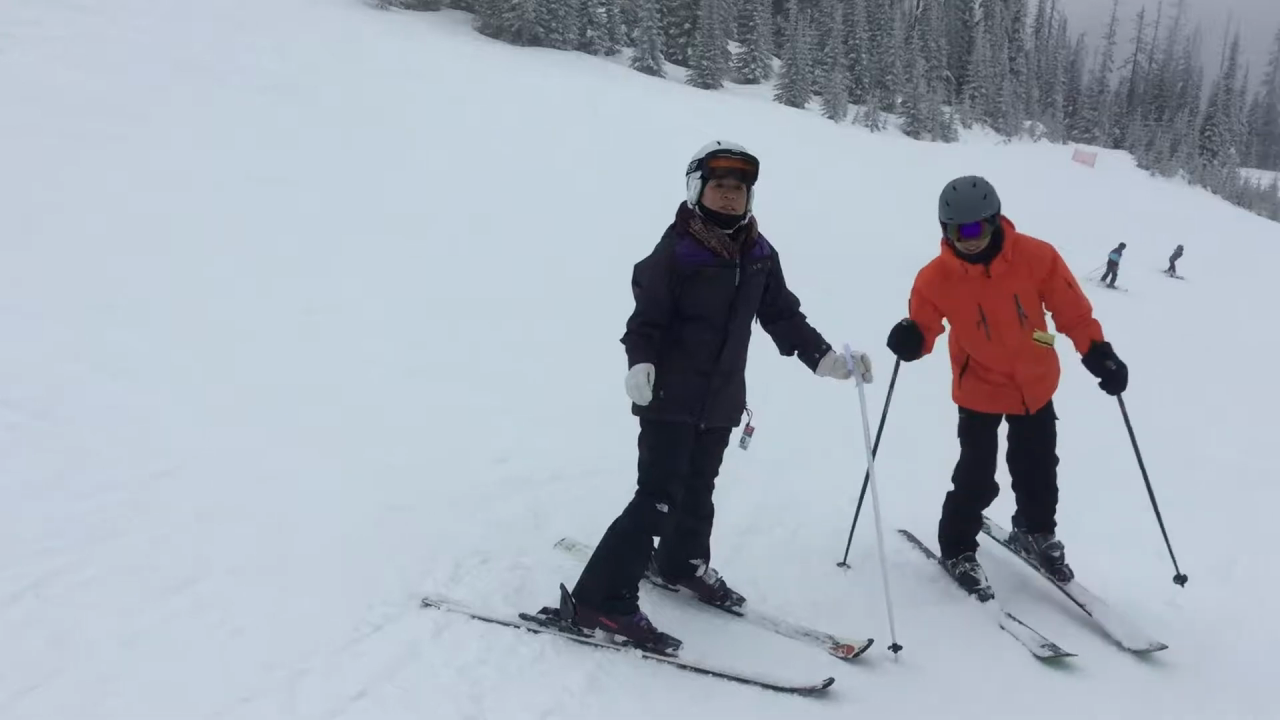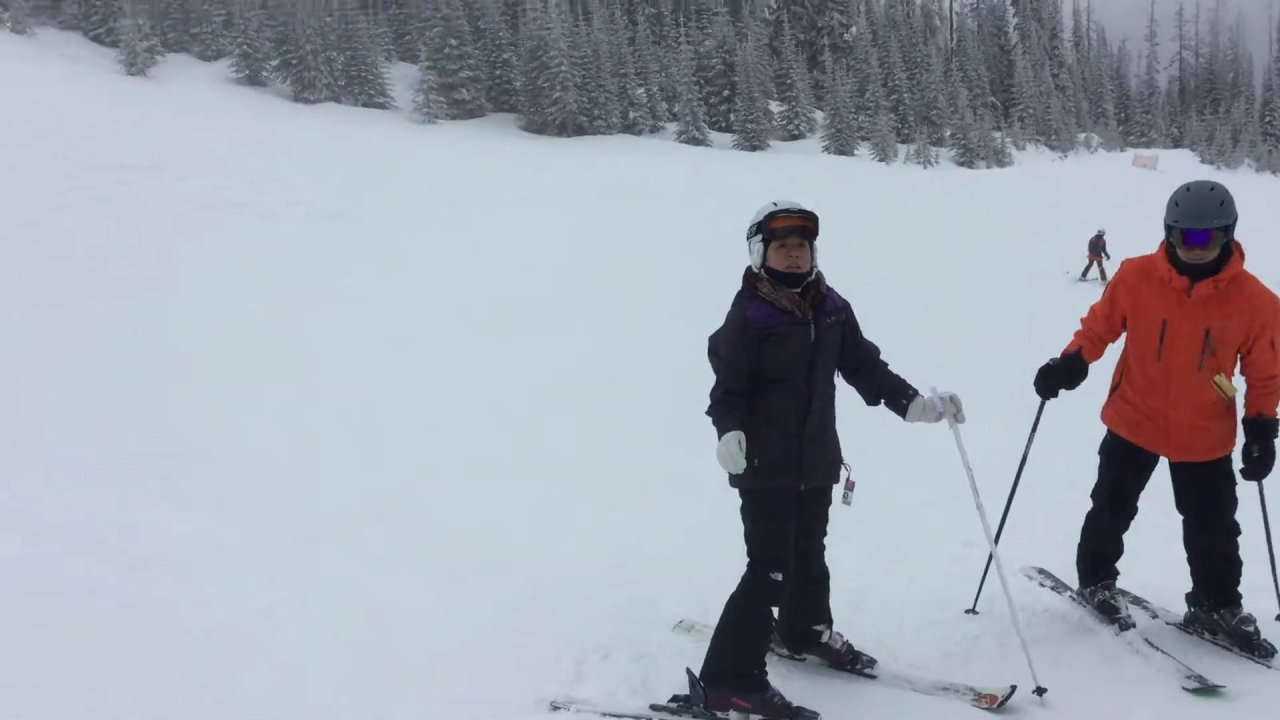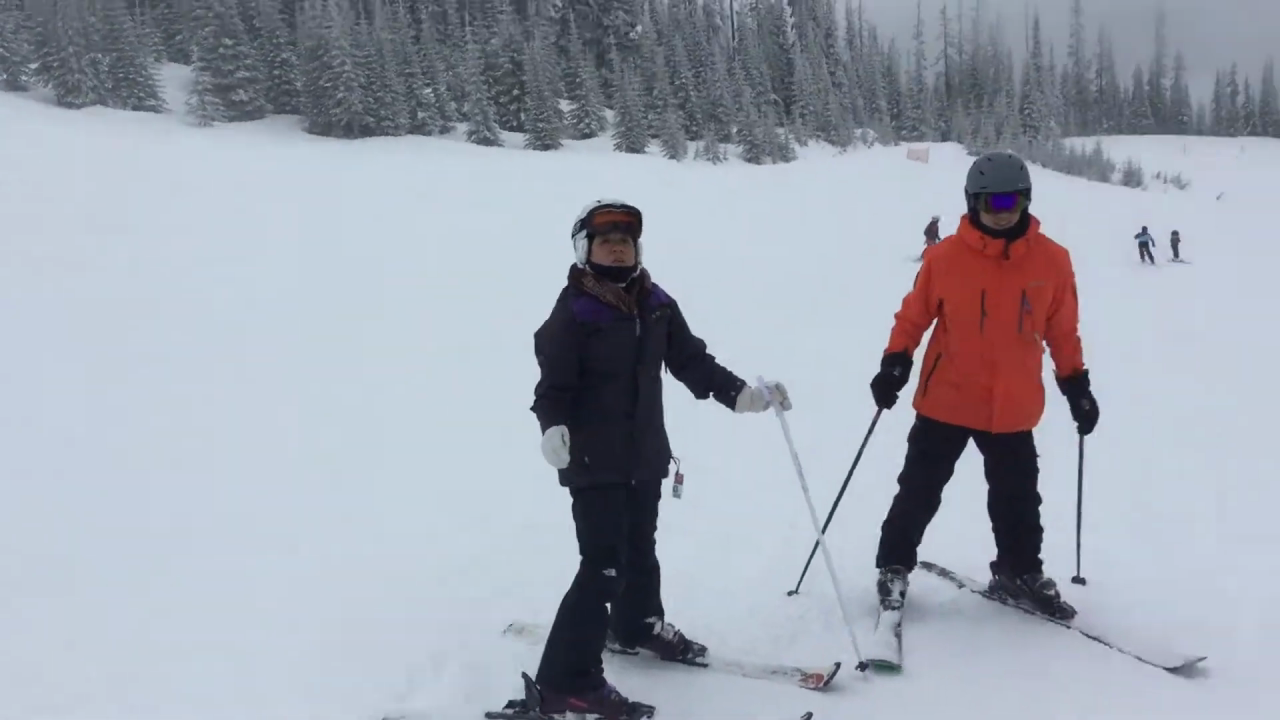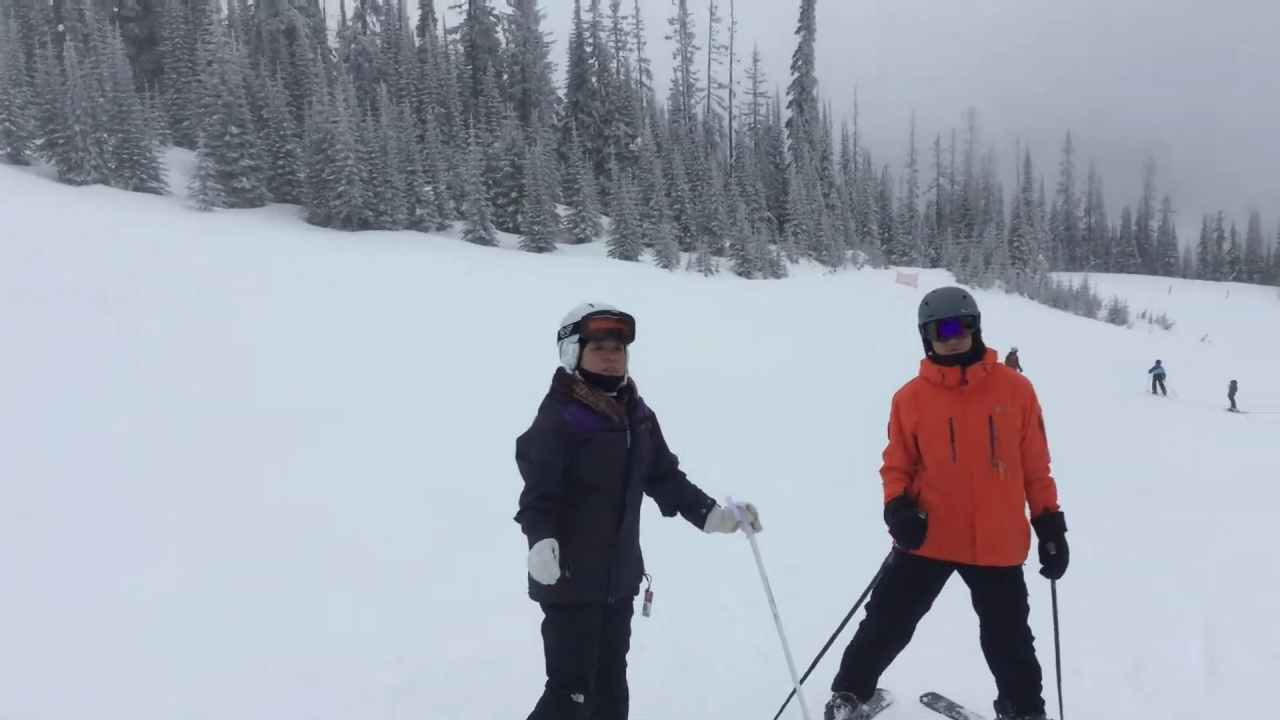
dt=0.7s
person 1, frame 1
left shoulder: (759, 255)
right shoulder: (676, 250)
left elbow: (784, 317)
right elbow: (646, 318)
left wrist: (826, 358)
right wrist: (641, 363)
left hip: (721, 400)
right hip: (669, 398)
left knee: (698, 491)
right knee: (658, 499)
left ankle: (684, 563)
right ankle: (603, 600)
person 1, frame 2
left shoulder: (831, 309)
right shoulder: (747, 315)
left elbow: (865, 366)
right elbow: (728, 387)
left wrist: (915, 403)
right wrist: (730, 432)
left hip: (816, 459)
right hip: (763, 462)
left knee: (810, 554)
right knee: (771, 569)
left ankle: (806, 629)
person 1, frame 3
left shoulder: (655, 304)
right shoulder: (573, 313)
left elbow: (691, 360)
right elbow: (554, 384)
left wrist: (741, 393)
right wrist: (554, 427)
left hip: (645, 455)
right hip: (594, 460)
left knee: (640, 549)
right knee: (602, 566)
left ankle: (639, 623)
person 1, frame 4
left shoulder: (638, 415)
right shoulder: (557, 419)
left elbow: (664, 478)
right elbow: (539, 495)
left wrist: (712, 513)
right wrist: (541, 540)
left hip: (619, 574)
right hip: (570, 577)
left knee: (610, 680)
person 2, frame 1
left shoulder: (1036, 257)
right shoulder: (934, 278)
left elbow: (1071, 309)
right elbow: (923, 334)
left wrist: (1099, 354)
right wrist: (909, 337)
left hip: (1034, 383)
right hip: (979, 388)
left knee: (1038, 467)
right knee: (976, 478)
left ankle: (1036, 532)
right ankle: (958, 549)
person 2, frame 2
right shoulder: (1138, 277)
right elbow: (1101, 323)
right wrist: (1072, 364)
left hip: (1206, 435)
right hip: (1136, 421)
left knee: (1213, 528)
right knee: (1112, 510)
left ankle: (1217, 605)
right ankle: (1097, 581)
person 2, frame 3
left shoulder: (1051, 260)
right shoulder: (945, 257)
left elbow: (1061, 328)
right elbow: (914, 314)
left wrist: (1076, 382)
right wrist: (895, 362)
left hip: (1013, 408)
right hip: (946, 402)
left knee: (1018, 496)
right knee: (919, 490)
left ankle: (1019, 570)
right ankle: (894, 566)
person 2, frame 4
left shoulder: (1014, 389)
right shoulder: (911, 397)
left elbow: (1035, 463)
right elbow: (897, 464)
left wrist: (1049, 522)
right wrist: (899, 507)
left hip: (998, 541)
right hip: (929, 537)
left knee: (1008, 635)
right knee: (888, 621)
